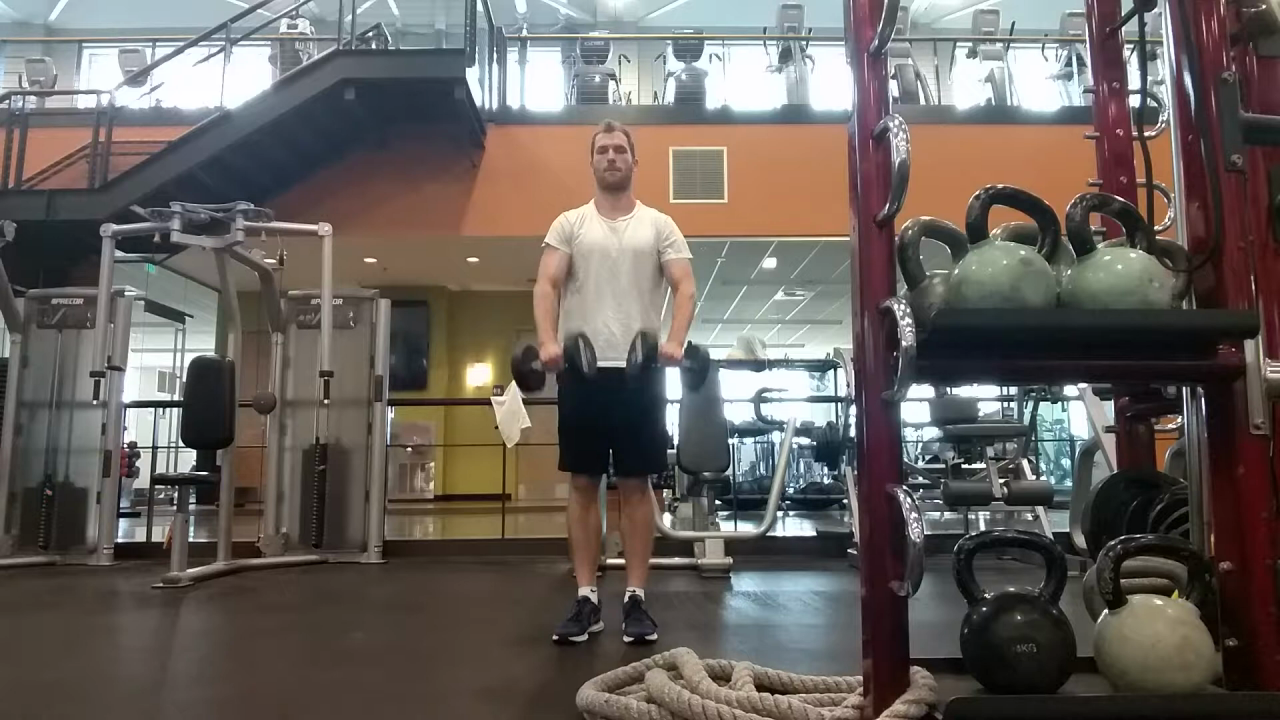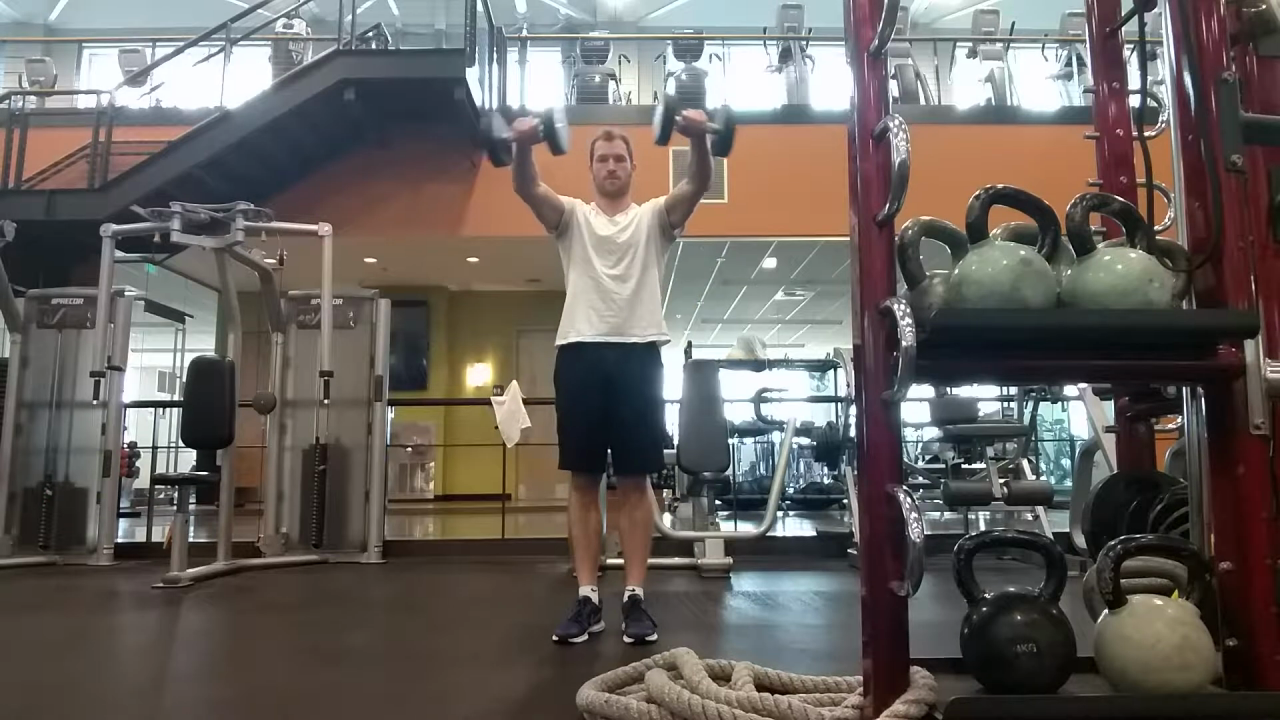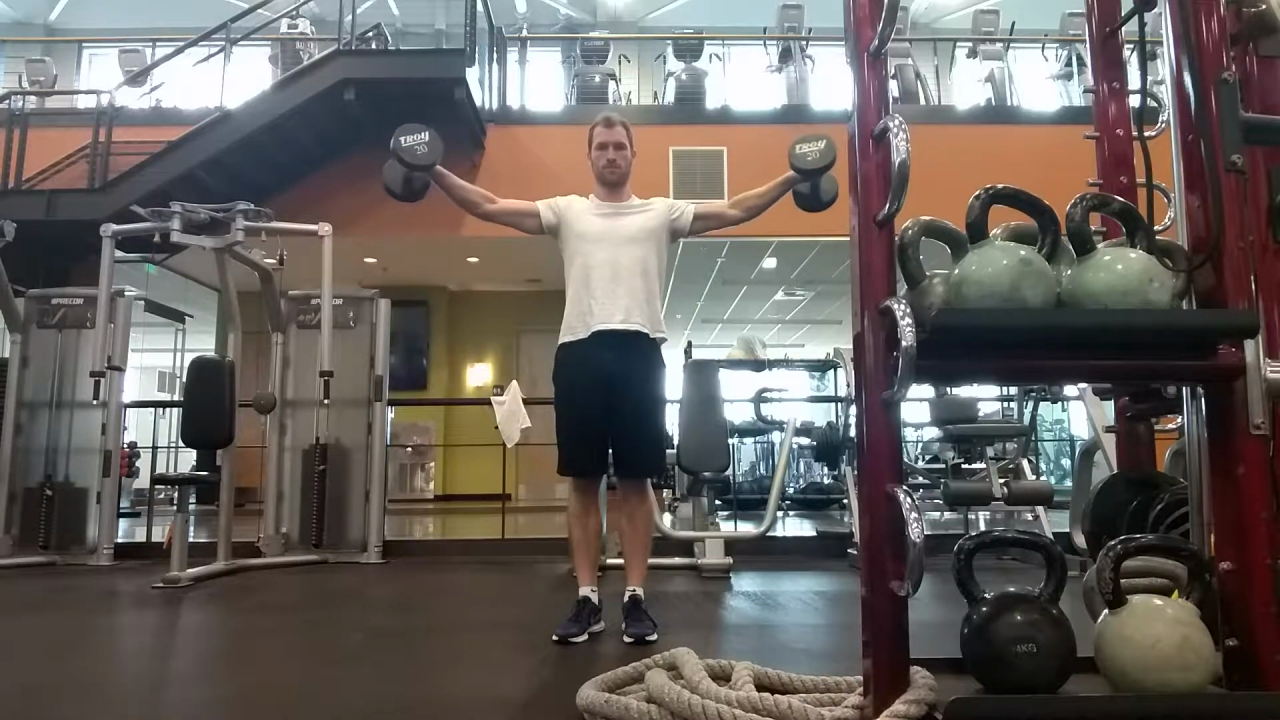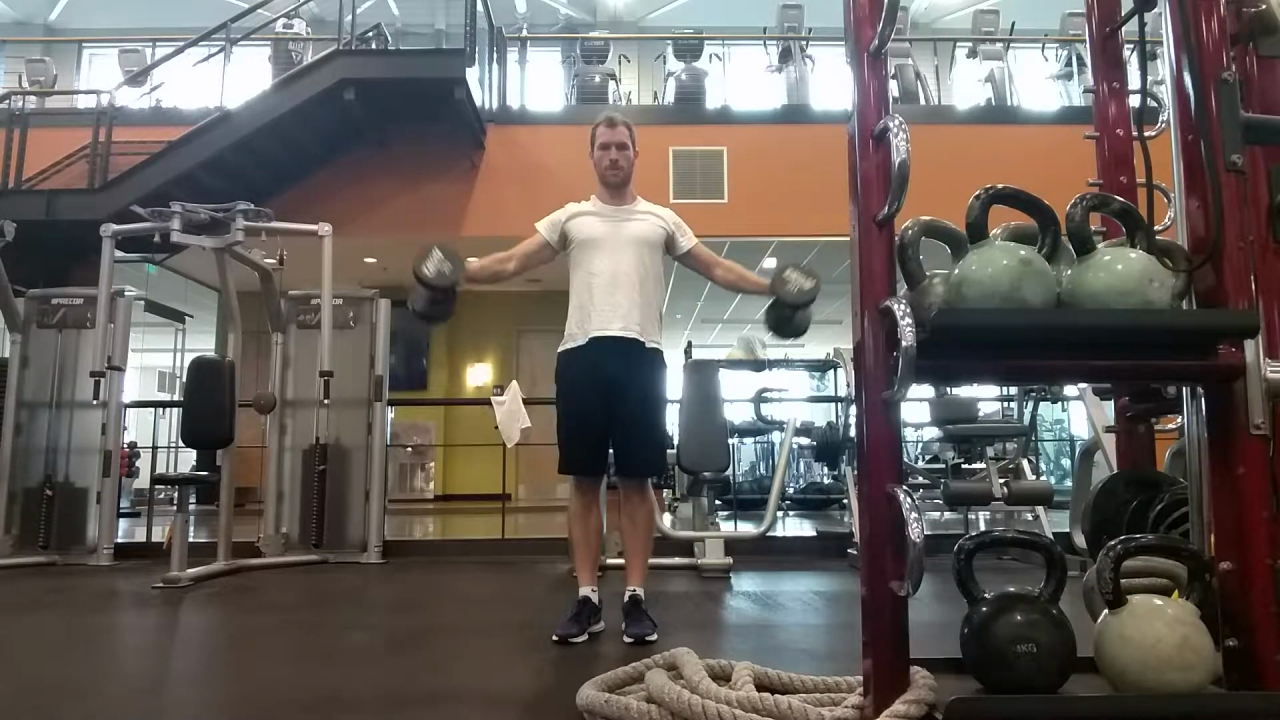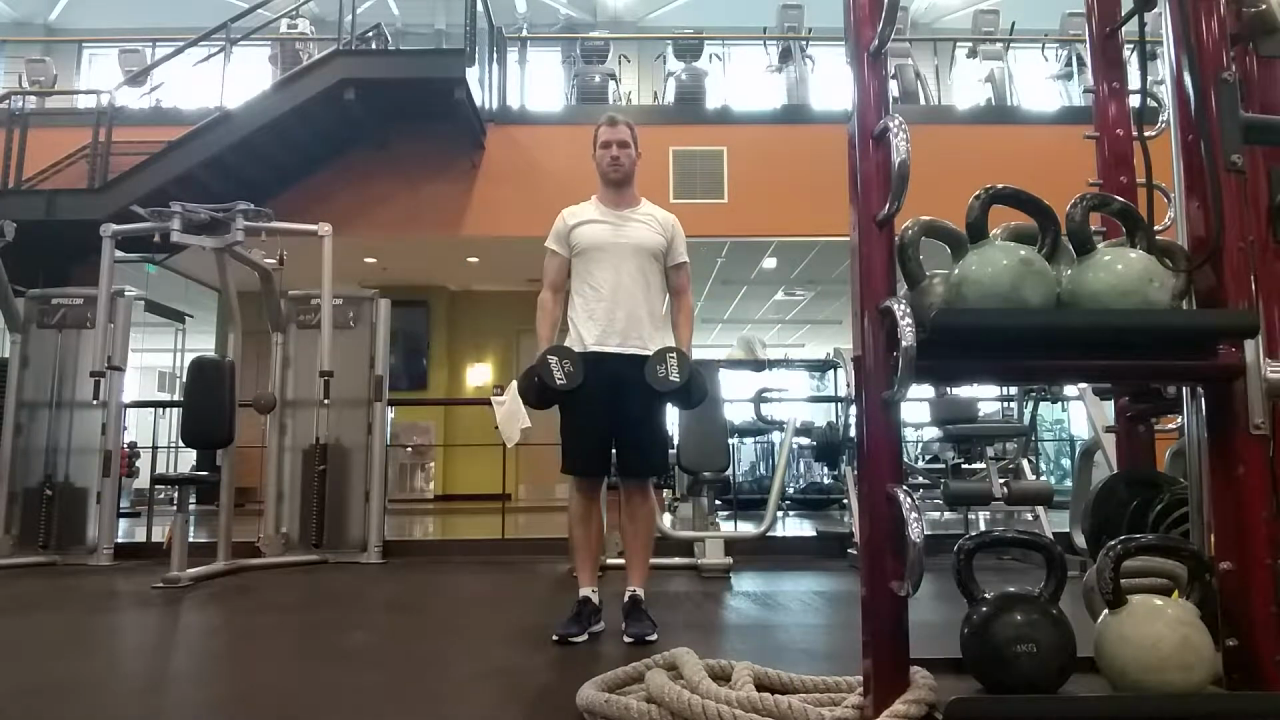
dt=1s
person 1, frame 1
left shoulder: (659, 224)
right shoulder: (570, 223)
left elbow: (684, 284)
right elbow: (547, 283)
left wrist: (677, 335)
right wrist: (548, 337)
left hip: (640, 370)
right hip: (581, 369)
left knee: (636, 484)
right knee: (583, 483)
left ankle: (635, 599)
right ankle: (586, 599)
person 1, frame 2
left shoulder: (655, 217)
right shoulder: (571, 216)
left elbow: (698, 184)
right elbow: (526, 187)
left wrist: (698, 139)
right wrist: (524, 145)
left hip: (638, 353)
right hip: (581, 353)
left knee: (635, 480)
right knee: (583, 479)
left ankle: (635, 597)
right ankle: (587, 598)
person 1, frame 3
left shoulder: (661, 212)
right shoulder: (566, 211)
left elbow: (734, 210)
right elbow: (489, 206)
left wrist: (792, 179)
right wrist: (435, 172)
left hip: (638, 351)
right hip: (580, 352)
left knee: (635, 481)
right knee: (583, 481)
left ankle: (635, 599)
right ankle: (587, 599)
person 1, frame 4
left shoulder: (662, 219)
right shoulder: (570, 217)
left elbow: (714, 267)
right elbow: (513, 261)
left wrist: (769, 287)
right wrist: (455, 273)
left hip: (640, 356)
right hip: (582, 355)
left knee: (636, 481)
right knee: (584, 481)
left ankle: (635, 598)
right ankle: (587, 599)
person 1, frame 5
left shoulder: (664, 223)
right shoulder: (571, 220)
left elbow: (681, 297)
right elbow: (552, 293)
left wrist: (682, 356)
right wrist: (545, 355)
left hip: (644, 364)
right hip: (584, 363)
left knee: (638, 482)
right knee: (585, 482)
left ankle: (635, 599)
right ankle: (588, 599)
